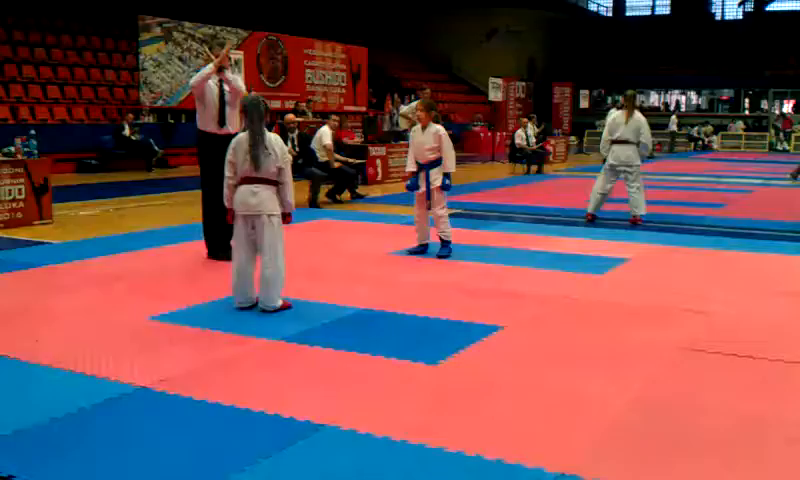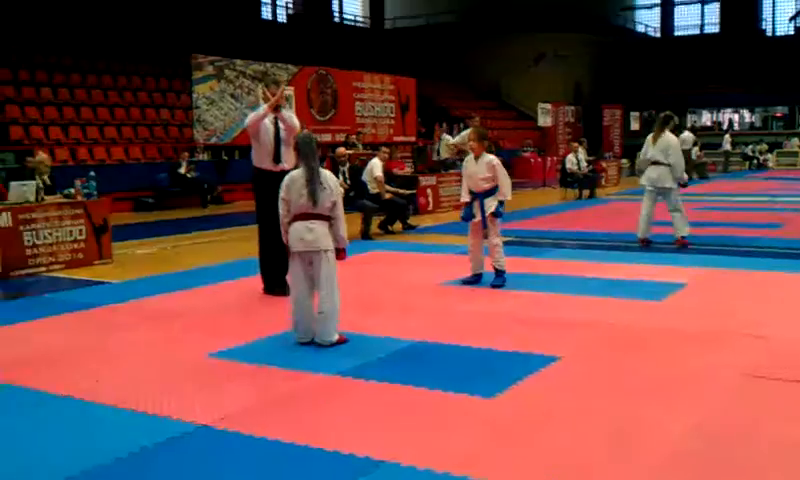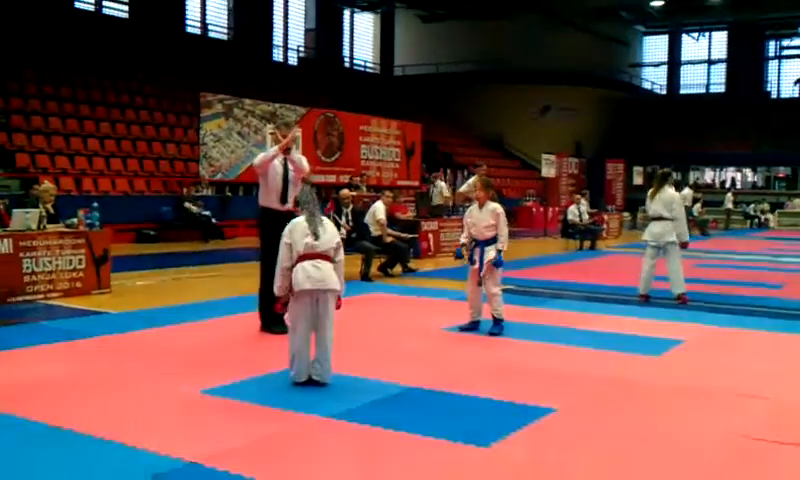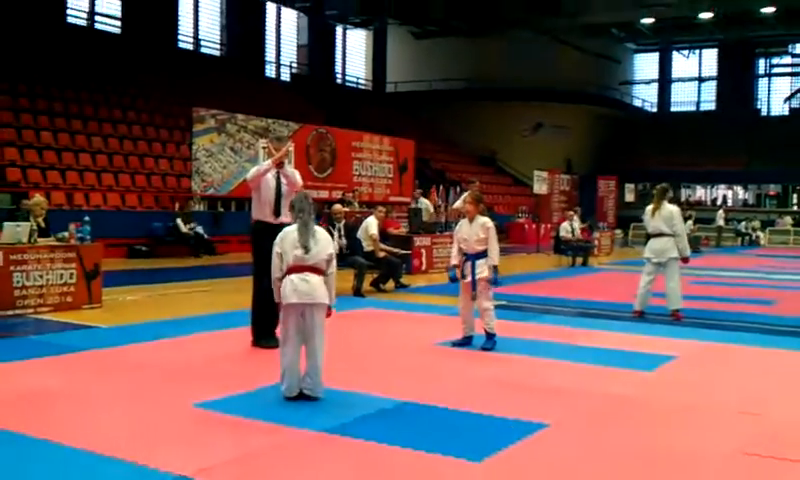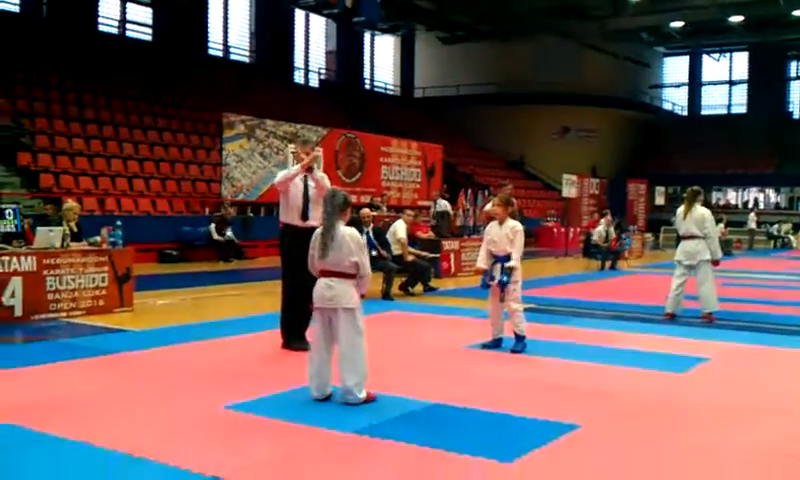
dt=0.4s
person 1, frame 1
left shoulder: (234, 80)
right shoulder: (204, 82)
left elbow: (241, 91)
right elbow: (193, 85)
left wrist: (223, 70)
right wrist: (215, 65)
left hip: (231, 141)
right hip: (209, 141)
right knee: (212, 193)
left ankle: (225, 243)
right ankle: (215, 246)
person 1, frame 2
left shoulder: (288, 118)
right shoulder: (259, 119)
left elbow: (295, 128)
right elbow: (248, 125)
left wrist: (279, 108)
right wrist: (270, 105)
left hip: (286, 177)
right hip: (265, 178)
right knee: (268, 229)
left ankle: (281, 277)
right ankle: (272, 281)
person 1, frame 3
left shoulder: (298, 159)
right shoulder: (268, 159)
left elbow: (304, 171)
right elbow: (258, 164)
left wrist: (289, 149)
right wrist: (280, 147)
left hip: (291, 218)
right hip: (270, 217)
right knee: (270, 267)
left ankle: (278, 315)
right ankle: (269, 318)
person 1, frame 4
left shoulder: (291, 173)
right shoulder: (261, 173)
left elbow: (297, 185)
right elbow: (250, 178)
left wrist: (282, 163)
right wrist: (273, 160)
left hip: (284, 231)
right hip: (263, 230)
right knee: (263, 281)
left ankle: (270, 330)
right ankle: (260, 333)
person 1, frame 5
left shoulder: (319, 178)
right shoulder: (287, 176)
right elbow: (279, 183)
left wrist: (312, 169)
right wrist: (301, 166)
left hip: (312, 235)
right hip: (292, 235)
left knee: (309, 286)
right knee: (292, 285)
left ankle: (299, 334)
right ankle: (290, 336)
person 2, frame 1
left shoulder: (237, 142)
right shoulder: (276, 142)
left elbow: (230, 177)
right elbow: (285, 179)
left wrist: (229, 206)
right wrist: (288, 208)
left hip: (243, 199)
right hip: (268, 200)
left knee: (243, 252)
right knee: (271, 252)
left ankle: (244, 298)
right ankle: (270, 300)
person 2, frame 2
left shoulder: (290, 179)
right shoulder: (328, 178)
left elbow: (284, 215)
right elbow: (337, 215)
left wrist: (287, 240)
right wrist: (341, 244)
left hip: (297, 235)
right hip: (321, 236)
left knee: (300, 289)
right knee: (326, 288)
left ankle: (304, 334)
right ankle: (327, 335)
person 2, frame 3
left shoulder: (292, 226)
right shoulder: (329, 225)
left elbow: (284, 262)
right elbow: (339, 260)
left wrist: (280, 293)
right wrist: (339, 291)
left hip: (303, 276)
right hip: (327, 277)
left knee: (300, 329)
right knee: (324, 330)
left ankle: (300, 374)
right ankle: (320, 374)
person 2, frame 4
left shoulder: (284, 234)
right shoulder: (322, 234)
left elbow: (276, 270)
right elbow: (331, 270)
left wrist: (278, 297)
right wrist: (330, 301)
left hip: (292, 287)
right hip: (316, 289)
left knee: (290, 342)
right knee: (315, 341)
left ankle: (290, 388)
right ankle: (312, 388)
person 2, frame 5
left shoulder: (318, 234)
right shoulder: (352, 235)
left elbow: (313, 267)
right elbow: (363, 269)
right wrist: (362, 290)
left hip: (322, 291)
right hip: (345, 293)
left knee: (320, 344)
right knee: (351, 344)
left ankle: (320, 390)
right ankle: (354, 393)
person 3, frame 1
left shoulder: (439, 131)
right shoulder: (414, 131)
left elbow: (448, 153)
right elbow: (412, 153)
left wrist: (447, 175)
right wrist: (412, 174)
left hip: (435, 172)
right hip: (421, 173)
left knee: (439, 209)
right knee: (420, 211)
left ankle: (446, 243)
right ankle: (423, 243)
person 3, frame 2
left shoulder: (492, 161)
right shoulder: (467, 161)
left elbow: (504, 182)
right elbow: (465, 184)
left wrist: (500, 203)
right wrist: (466, 205)
left hip: (490, 201)
right hip: (475, 202)
left knee: (493, 239)
right knee: (474, 240)
left ankle: (500, 273)
right ankle: (476, 273)
person 3, frame 3
left shoulder: (496, 209)
right shoulder: (471, 210)
left elbow: (503, 232)
right elbow: (467, 231)
left wrist: (499, 252)
right wrist: (463, 245)
left hip: (491, 250)
right hip: (476, 250)
left knee: (493, 288)
right knee: (473, 287)
left ankle: (498, 321)
right ankle: (475, 320)
person 3, frame 4
left shoulder: (486, 223)
right shoulder: (461, 225)
left elbow: (493, 247)
right elbow: (456, 247)
left wrist: (494, 269)
right wrist: (455, 267)
left hip: (482, 265)
right hip: (466, 265)
left knee: (484, 302)
right knee: (465, 303)
left ankle: (490, 336)
right ankle: (467, 335)
person 3, frame 5
left shoulder: (516, 227)
right shoulder: (490, 227)
left elbow: (517, 251)
right elbow: (485, 250)
left wrist: (508, 272)
right wrist: (484, 272)
left hip: (510, 269)
right hip: (495, 267)
left knee: (514, 304)
right knee: (495, 305)
left ankle: (520, 338)
right ankle: (496, 337)
person 4, frame 1
left shoulder: (615, 117)
right shoulder: (640, 118)
left elbow: (606, 137)
right elbow: (646, 140)
left wrist: (606, 153)
right wrist: (641, 154)
left hip: (615, 153)
right hip: (631, 154)
left knee: (603, 184)
right knee: (635, 186)
left ankle: (591, 212)
right ankle: (637, 215)
person 4, frame 2
left shoulder: (651, 137)
right shoulder: (672, 139)
left elbow: (643, 158)
right elbow: (676, 162)
left wrist: (642, 171)
right wrist: (683, 178)
left hip: (651, 174)
right hip: (666, 175)
left knee: (647, 207)
right knee: (675, 207)
left ankle: (643, 237)
right ankle: (681, 237)
person 4, frame 3
left shoulder: (651, 193)
right shoulder: (673, 194)
right elbow: (679, 217)
right wrist: (684, 238)
left hip: (653, 229)
right hip: (668, 230)
left knee: (649, 262)
right knee: (674, 263)
left ankle: (643, 292)
right ankle: (680, 293)
person 4, frame 4
left shoulder: (648, 209)
right shoulder: (673, 210)
right elbow: (679, 232)
right wrist: (685, 252)
left hip: (653, 245)
right hip: (669, 245)
left knee: (647, 278)
right knee: (672, 279)
left ankle: (638, 308)
right ankle: (674, 310)
person 4, frame 5
left shoulder: (680, 211)
right shoulder: (704, 212)
right elbow: (711, 235)
right wrist: (715, 255)
left hip: (684, 247)
right hip: (700, 248)
left knee: (678, 280)
right knee: (705, 281)
left ankle: (670, 310)
right ankle: (707, 312)
